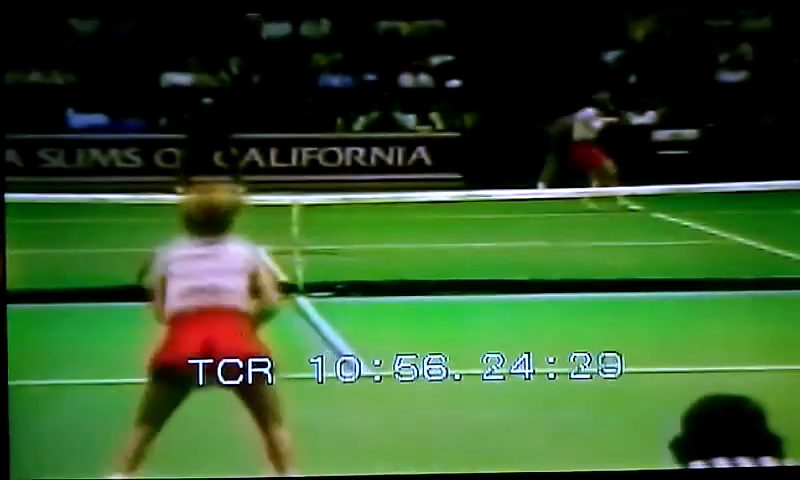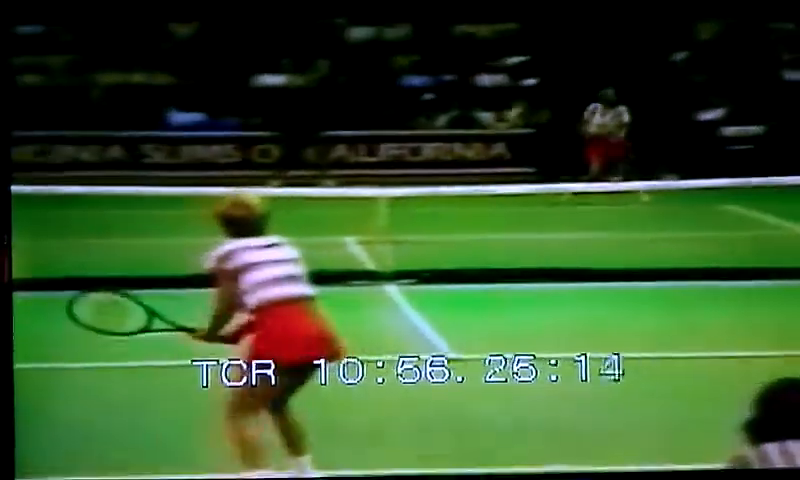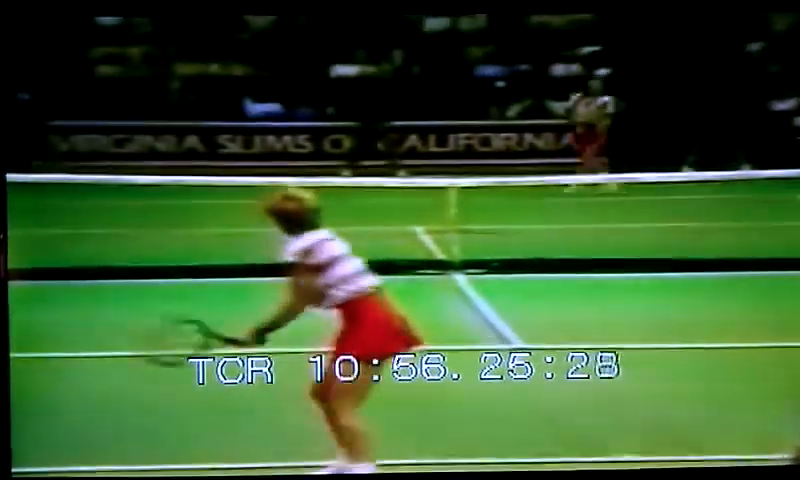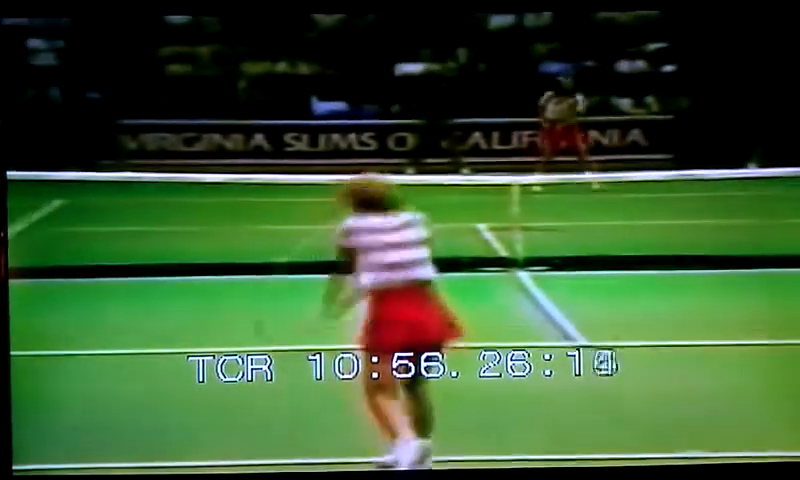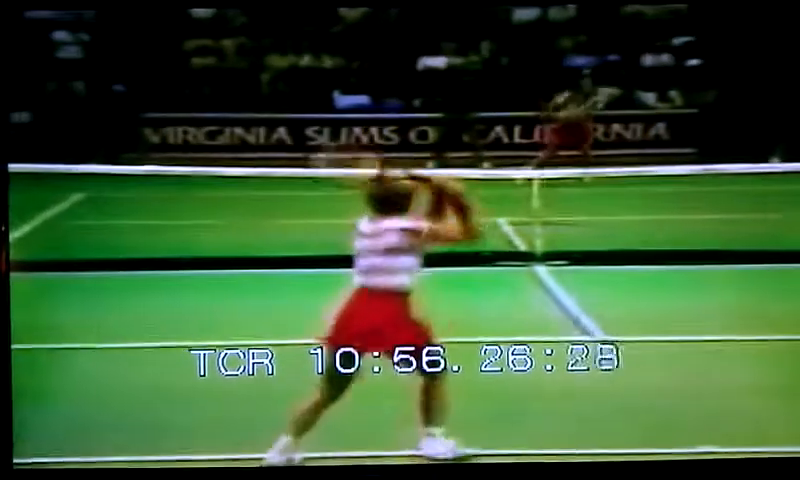
dt=0.5s
person 1, frame 1
left shoulder: (170, 255)
right shoulder: (246, 252)
left elbow: (160, 311)
right elbow: (270, 304)
left hip: (183, 346)
right hip: (238, 343)
left knee: (146, 424)
right knee: (272, 422)
person 1, frame 2
left shoulder: (226, 253)
right shoulder: (286, 247)
left elbow: (226, 306)
left wrist: (209, 333)
right wrist: (239, 332)
left hip: (281, 335)
right hip: (315, 330)
left knee: (239, 414)
right knee: (275, 402)
right ankle: (303, 470)
person 1, frame 3
left shoulder: (302, 247)
right shoulder: (322, 240)
left elbow: (298, 303)
right elbow: (300, 300)
left wrist: (258, 331)
right wrist: (265, 329)
left hip: (368, 326)
right hip: (370, 320)
left knee: (341, 406)
right knee: (323, 393)
right ankle: (351, 462)
person 1, frame 4
left shoulder: (353, 227)
right shoulder: (415, 221)
left elbow: (345, 269)
left hip: (390, 313)
right hip: (428, 310)
left knee: (379, 392)
right knee: (415, 388)
left ankle: (407, 444)
right ankle: (419, 448)
person 1, frame 5
left shoulder: (365, 226)
right shoulder: (410, 228)
right elbow: (468, 233)
left wrist: (438, 201)
right wrist: (458, 202)
left hip: (356, 315)
right hip: (393, 317)
left knee: (329, 393)
right knee: (434, 374)
left ankle: (284, 449)
right ankle: (434, 440)
